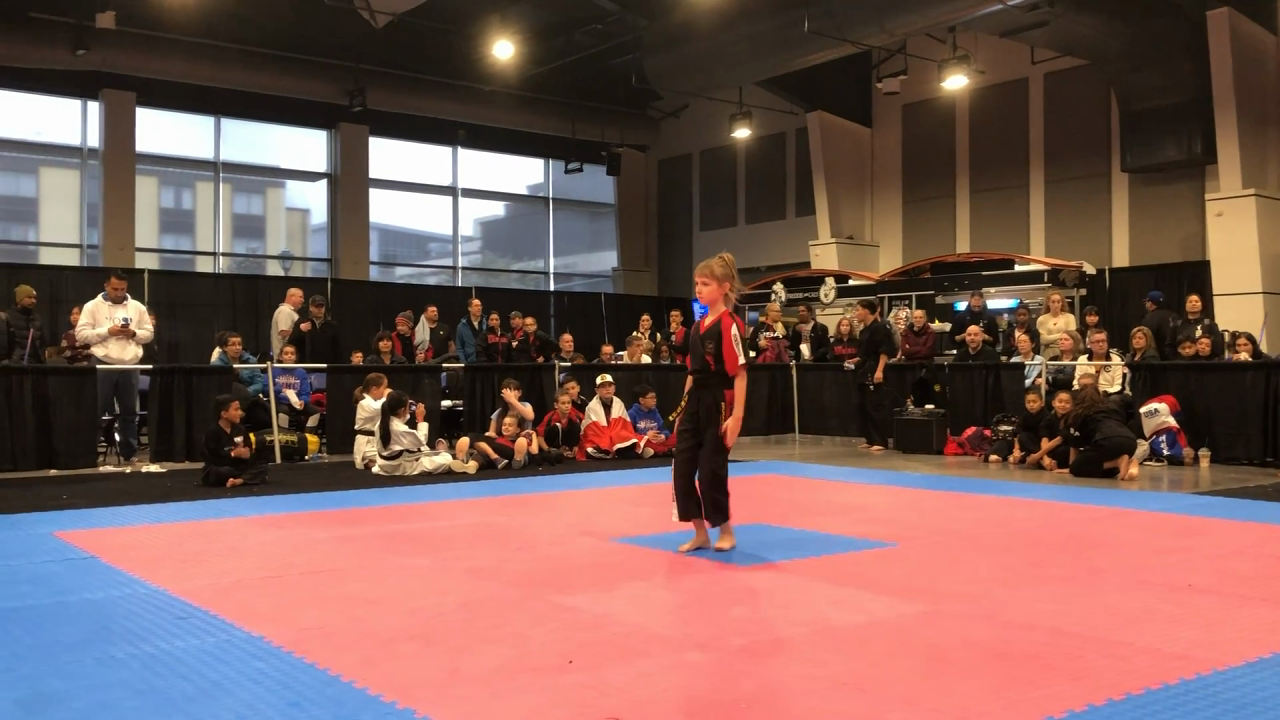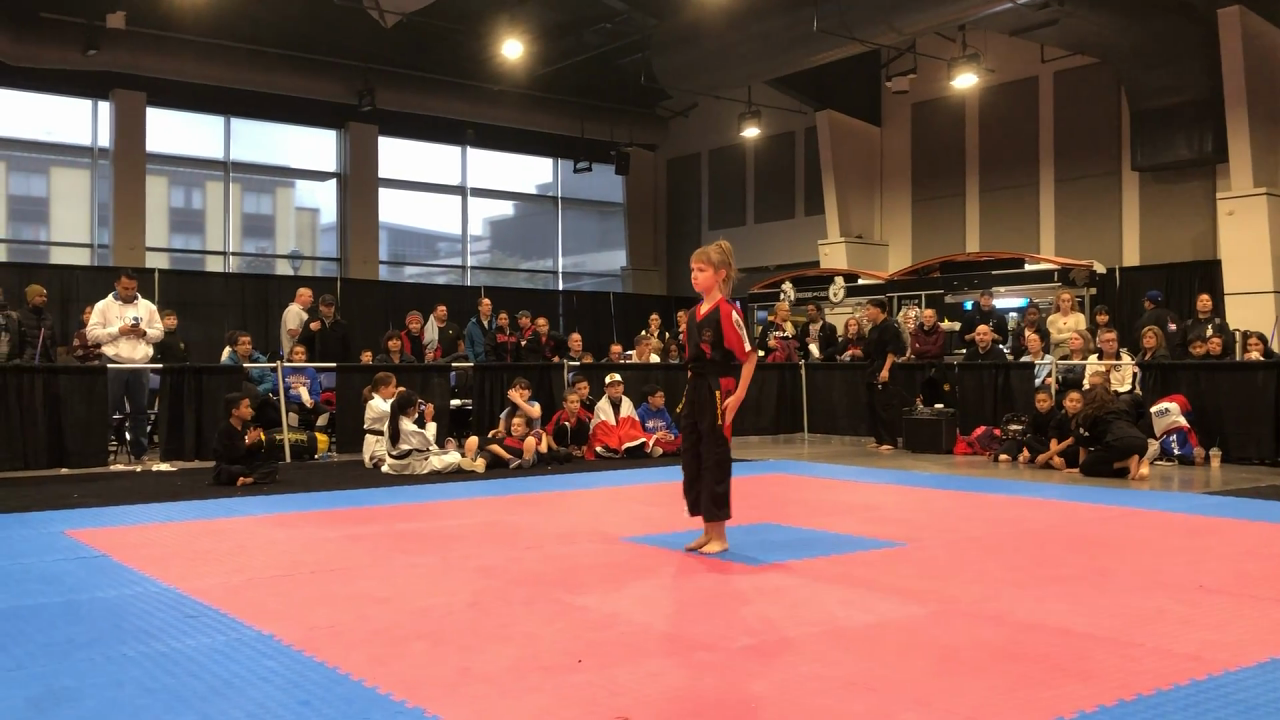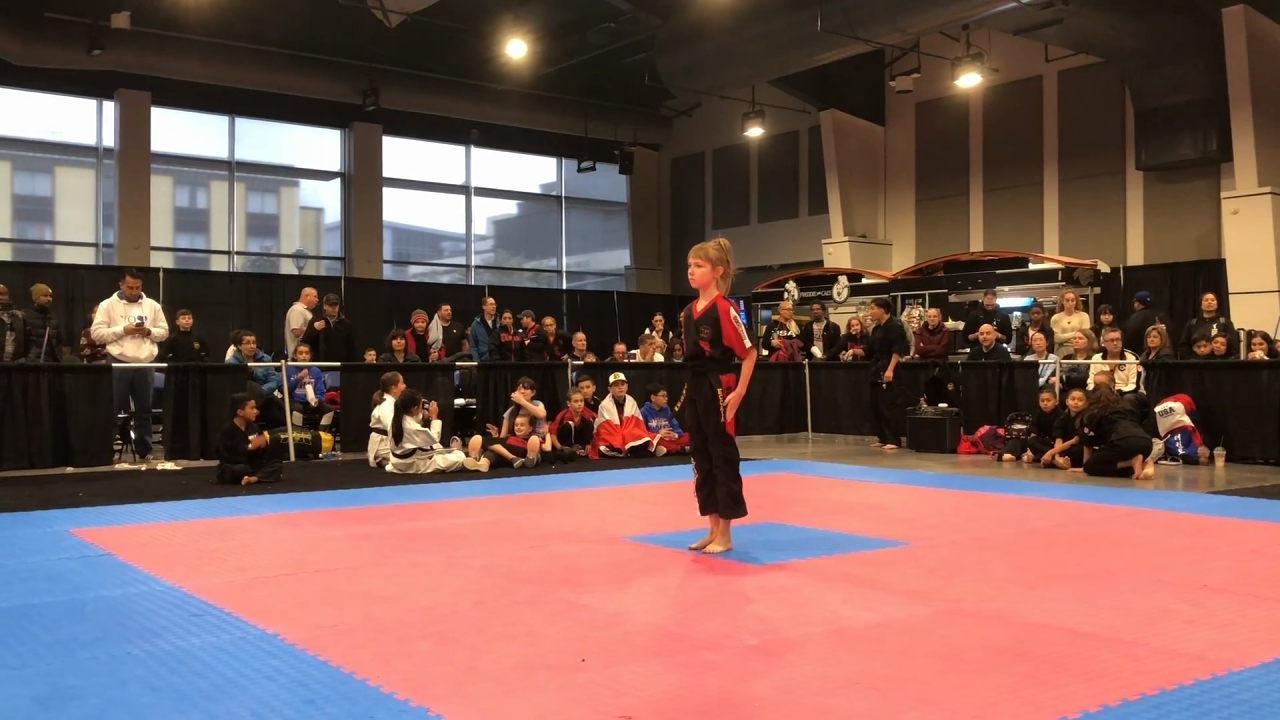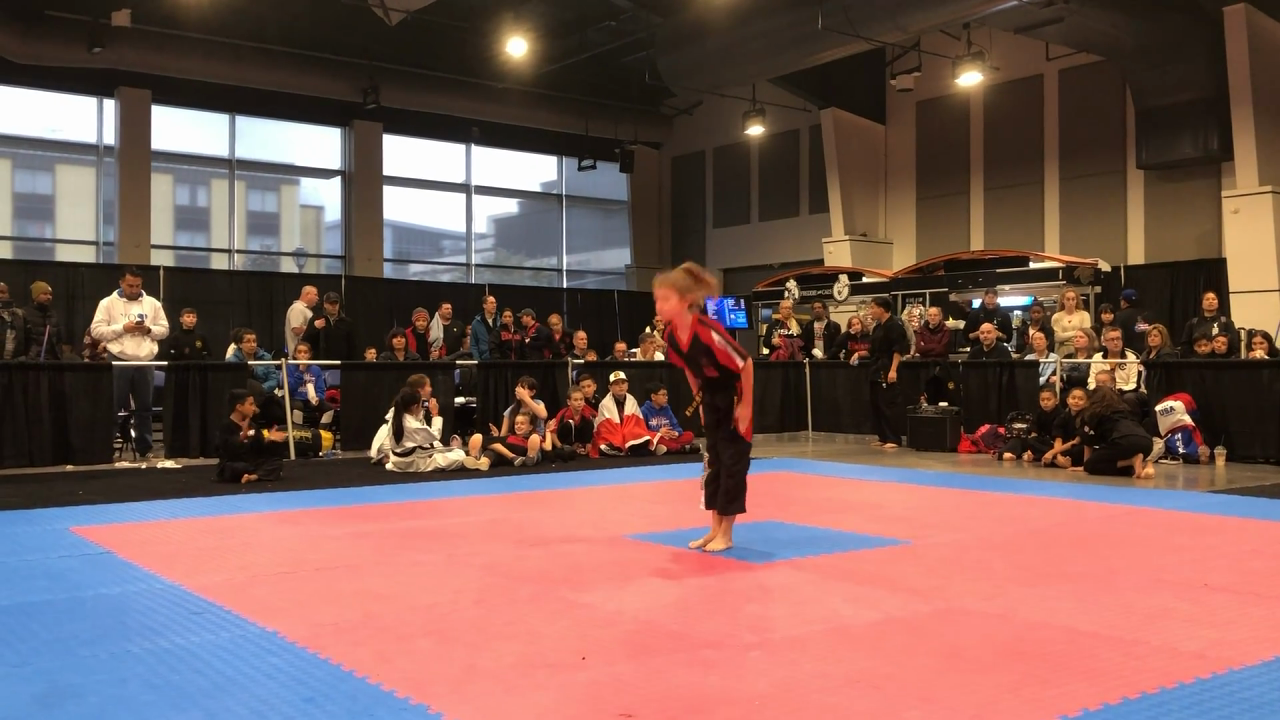
dt=0.3s
person 1, frame 1
left shoulder: (730, 325)
right shoulder: (698, 326)
left elbow: (739, 372)
left wrist: (737, 415)
right wrist: (683, 408)
left hip: (719, 401)
right hip: (695, 400)
left knee: (711, 469)
right knee: (682, 467)
left ankle: (725, 529)
right ankle: (699, 534)
person 1, frame 2
left shoulder: (727, 312)
right shoulder: (693, 314)
left elbow: (750, 356)
left wrist: (738, 396)
right wrist: (692, 391)
left hip: (717, 391)
right hip: (694, 389)
left knee: (715, 460)
right knee: (692, 461)
left ankle: (720, 535)
right ankle: (708, 531)
person 1, frame 3
left shoulder: (724, 308)
right shoulder: (689, 311)
left elbow: (750, 352)
left wrist: (739, 392)
right wrist: (695, 387)
left hip: (719, 388)
right hip: (695, 386)
left knee: (723, 458)
right knee: (701, 459)
left ankle: (724, 535)
right ankle: (713, 531)
person 1, frame 4
left shoulder: (707, 331)
right shoulder: (670, 335)
left elbow: (744, 366)
left wrist: (746, 404)
right wrist: (701, 400)
left hip: (733, 398)
right hip: (711, 399)
left knee: (733, 461)
right knee: (714, 462)
left ankle: (725, 532)
right ankle: (715, 529)
person 2, frame 1
left shoulder: (137, 307)
right shoulder: (92, 306)
left elbow: (149, 333)
right elbow: (81, 334)
left wrist: (134, 333)
right wrist: (107, 331)
left hip: (129, 366)
right hip: (103, 365)
left knee: (129, 411)
right knee: (98, 411)
left ankle: (129, 452)
person 2, frame 2
left shoulder: (148, 307)
right shoulder: (103, 306)
left elbow: (159, 333)
right elbow: (92, 334)
left wrist: (144, 333)
right wrist: (118, 331)
left hip: (140, 365)
right hip: (113, 364)
left knee: (139, 410)
right knee: (109, 410)
left ankle: (140, 451)
person 2, frame 3
left shoulder: (152, 305)
right shoulder: (107, 305)
left elbow: (164, 332)
right elbow: (97, 333)
left wrist: (149, 331)
right wrist: (122, 330)
left hip: (145, 364)
right hip: (118, 363)
left knee: (144, 409)
right knee: (114, 409)
left ankle: (145, 450)
person 2, frame 4
left shoulder: (153, 304)
right shoulder: (108, 303)
left elbow: (164, 330)
right elbow: (96, 330)
left wrist: (149, 329)
right wrist: (122, 328)
left hip: (145, 362)
right hip: (118, 361)
left knee: (144, 408)
right knee: (114, 407)
left ankle: (145, 448)
